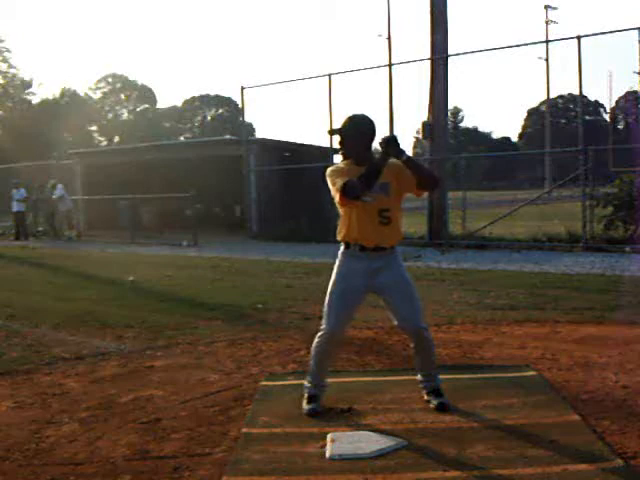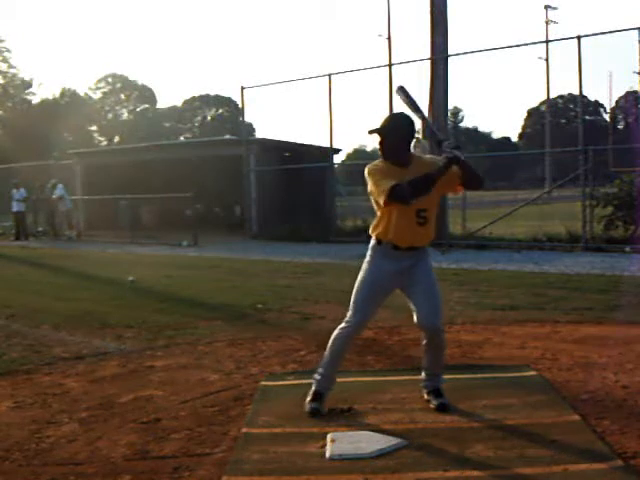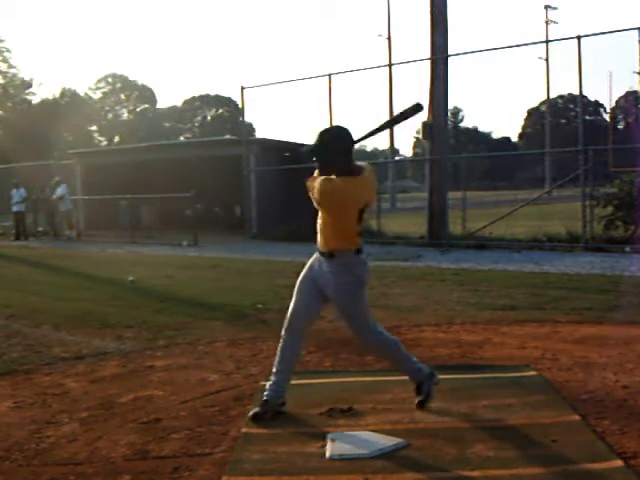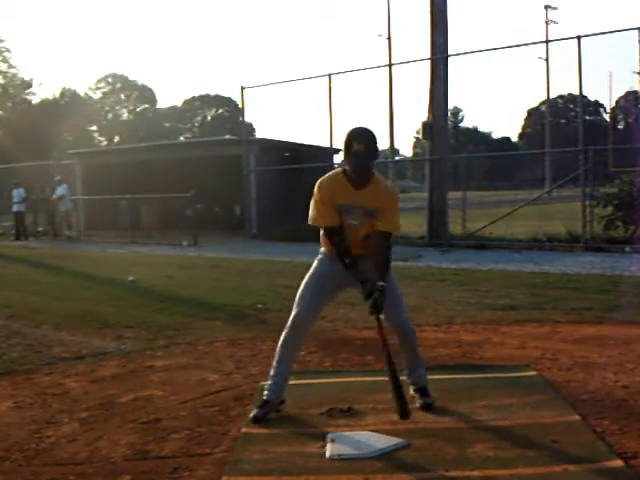
dt=1s
person 1, frame 1
left shoulder: (395, 170)
right shoulder: (337, 172)
left elbow: (431, 183)
right elbow: (354, 190)
left wrist: (399, 155)
right wrist: (384, 156)
left hip: (388, 260)
right hip: (353, 260)
left knee: (416, 327)
right knee: (330, 330)
left ankle: (431, 386)
right ankle: (313, 390)
person 1, frame 2
left shoulder: (431, 164)
right shoulder: (375, 170)
left elbow: (476, 184)
right elbow: (403, 195)
left wrist: (459, 162)
right wrist: (442, 169)
left hip: (418, 258)
right hip: (383, 256)
left knee: (432, 325)
right knee: (353, 323)
left ankle: (432, 385)
right ankle: (320, 386)
person 1, frame 3
left shoulder: (333, 190)
right shoulder: (367, 172)
left elbow: (314, 185)
left wrist: (321, 173)
left hip: (344, 267)
right hip: (323, 260)
left knee: (368, 332)
right knee: (293, 325)
left ankle: (421, 375)
right ankle: (275, 395)
person 1, frame 4
left shoulder: (386, 192)
right shoulder: (326, 186)
left elbow: (382, 242)
right elbow: (334, 238)
left wrist: (381, 284)
right wrist: (361, 282)
left hip: (370, 261)
right hip: (332, 260)
left knee: (401, 324)
right knee: (297, 323)
left ankle: (418, 384)
right ankle: (273, 395)
